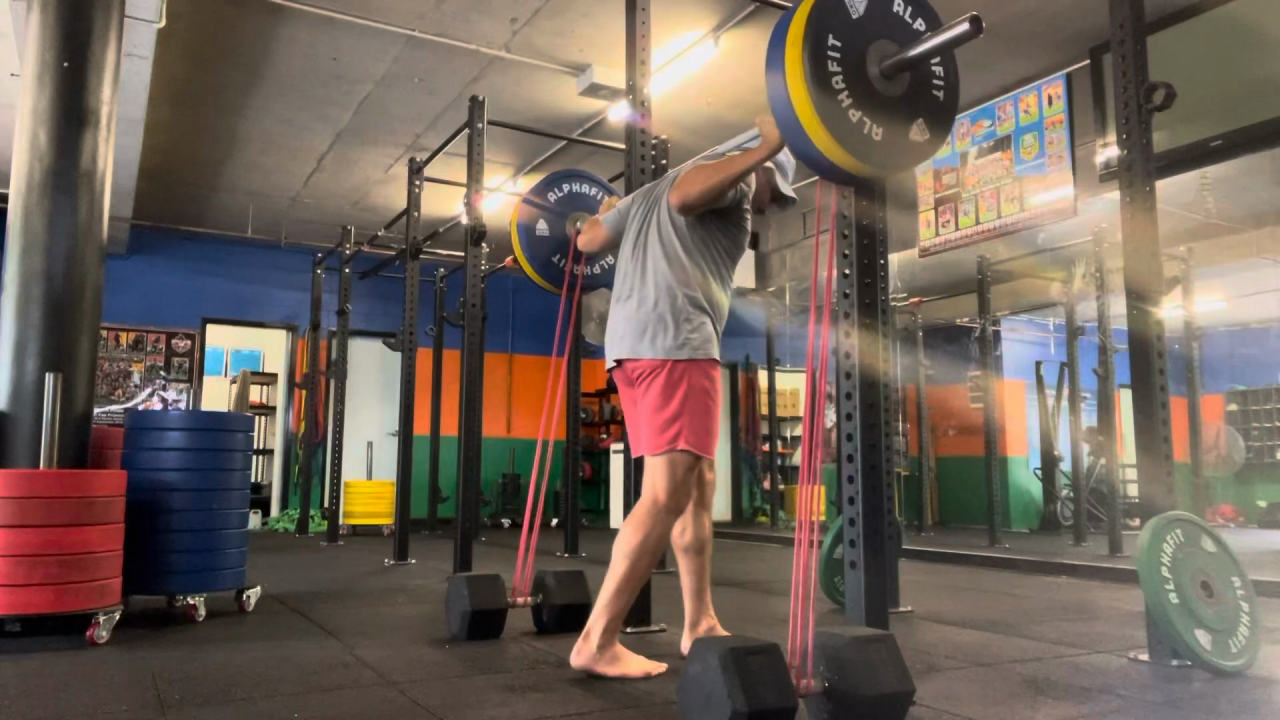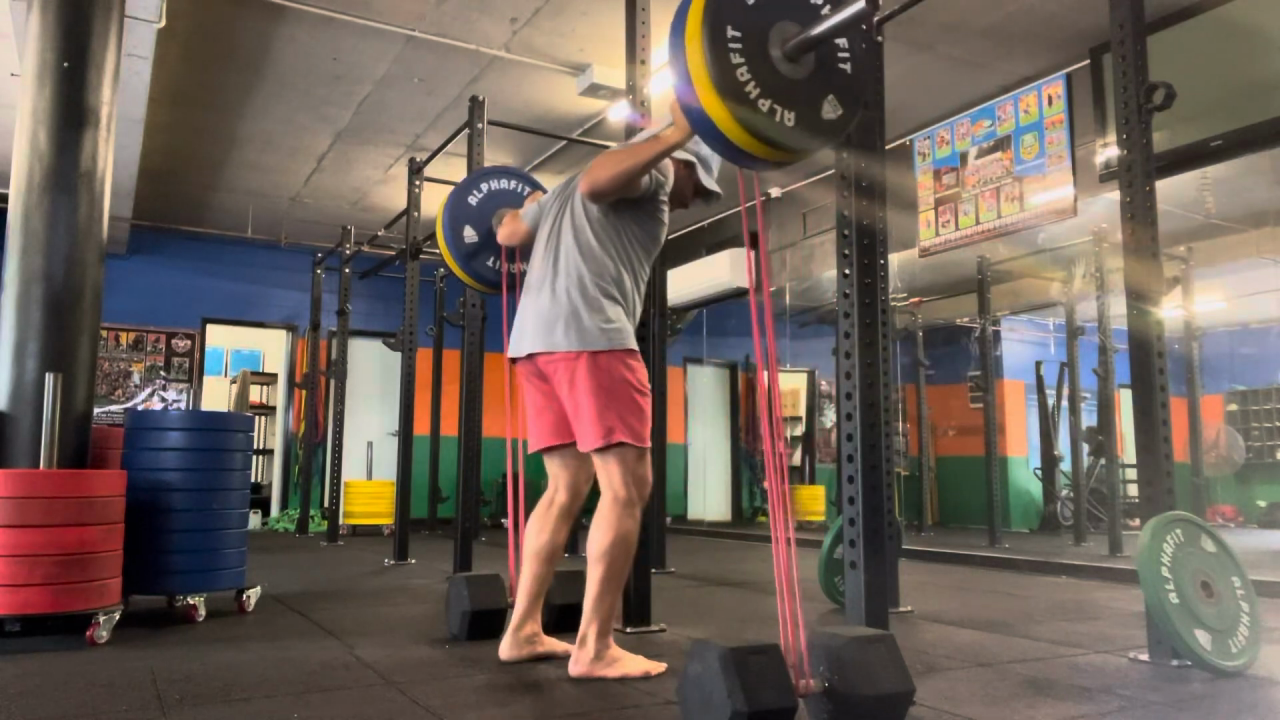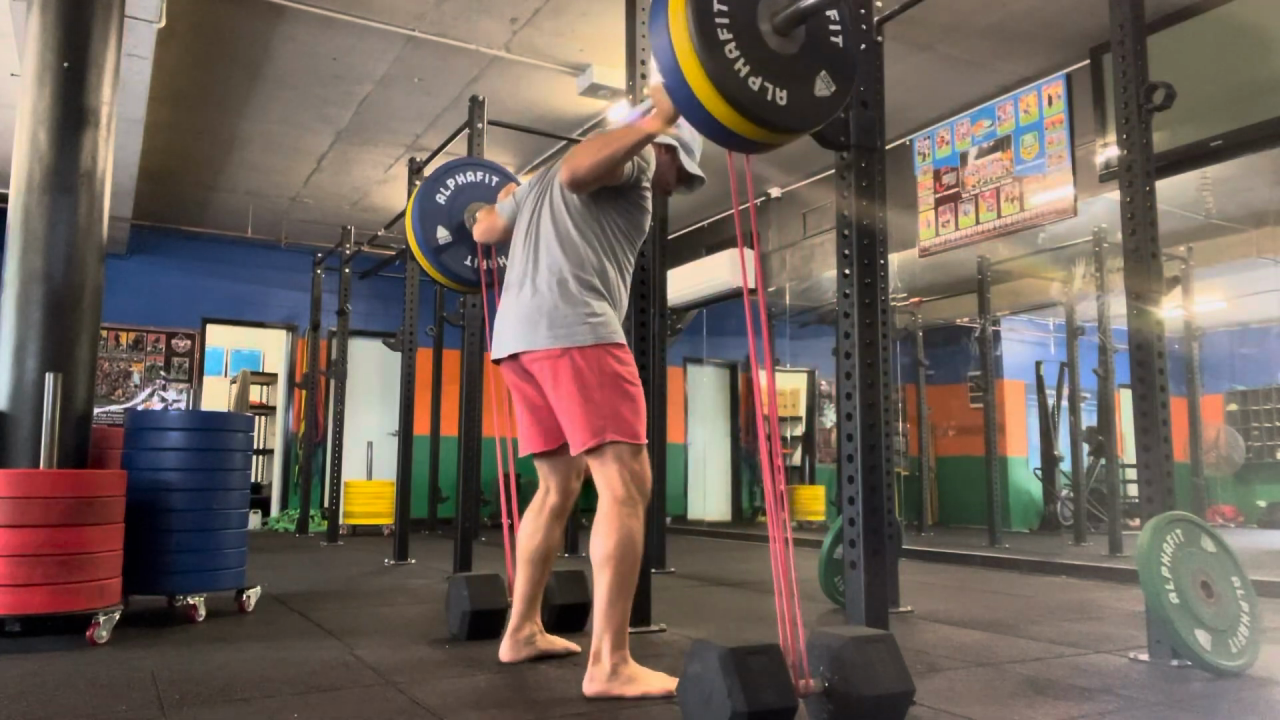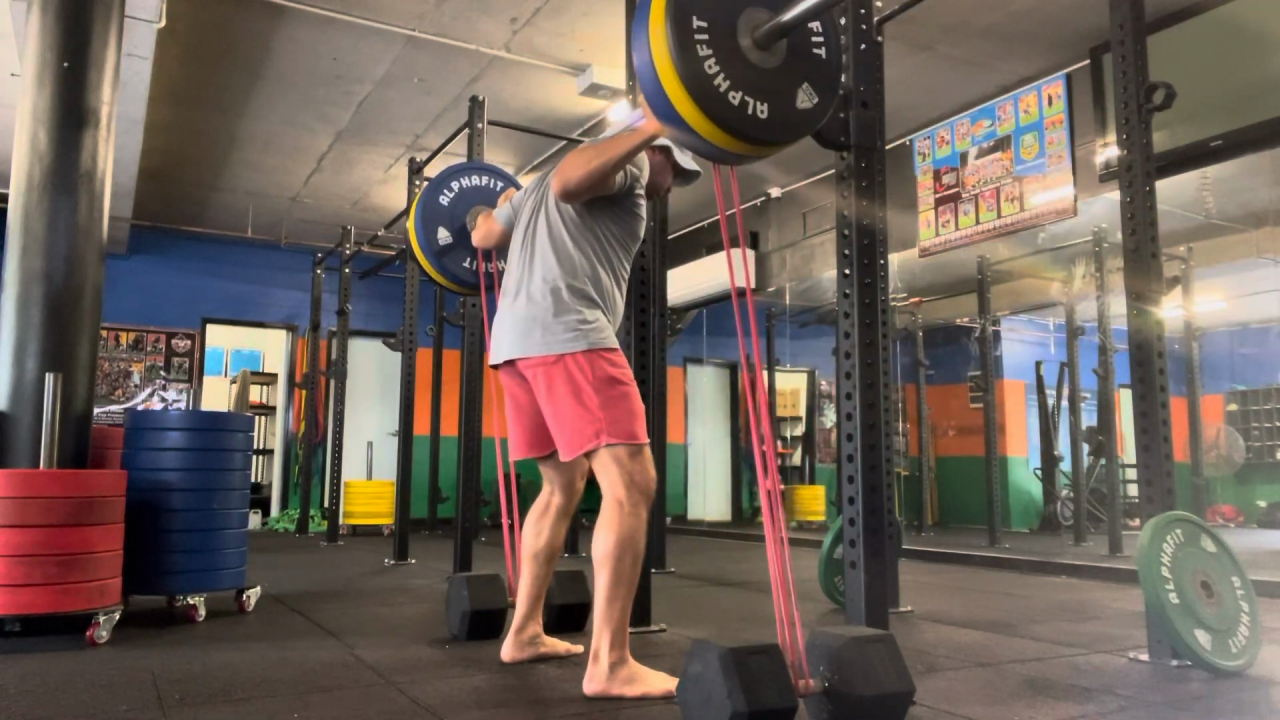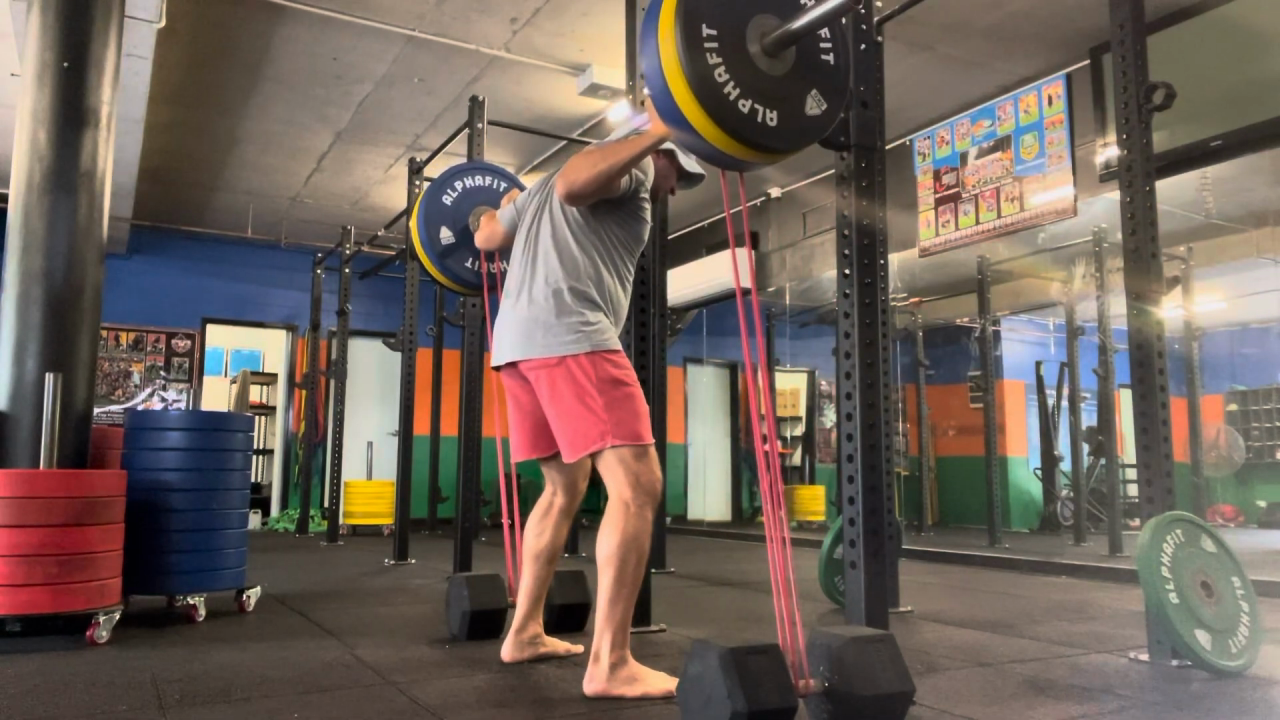
dt=1s
person 1, frame 1
left shoulder: (649, 190)
right shoulder: (734, 174)
left elbow: (588, 238)
right elbow: (686, 194)
left wrist: (607, 211)
right wrist: (769, 146)
left hip: (633, 345)
right hip: (675, 343)
left knee: (698, 485)
right knee: (667, 494)
left ankle: (700, 625)
right ankle: (597, 641)
person 1, frame 2
left shoulder: (565, 190)
right shoulder: (654, 167)
left elbow: (509, 234)
right elbow: (596, 182)
left wrist: (526, 207)
right wrist: (679, 132)
left hip: (537, 338)
right hip: (589, 334)
left knee: (568, 488)
right knee: (627, 486)
left ankle: (523, 629)
right ankle: (594, 648)
person 1, frame 3
left shoulder: (542, 181)
right shoulder: (637, 154)
left elbow: (485, 230)
right elbow: (576, 170)
left wrist: (507, 199)
right wrist: (660, 117)
left hip: (520, 335)
right hip: (575, 329)
left knee: (560, 486)
right knee: (626, 484)
left ankle: (522, 630)
right ankle: (609, 664)
person 1, frame 4
left shoulder: (538, 185)
right shoulder: (629, 158)
left elbow: (483, 236)
right elbow: (567, 181)
left wrist: (504, 203)
right wrist: (651, 126)
left hip: (518, 338)
right hip: (567, 333)
left knee: (563, 484)
right knee: (631, 483)
left ankle: (525, 631)
right ankle: (610, 664)
person 1, frame 5
left shoulder: (543, 186)
right shoulder: (634, 161)
left elbow: (486, 236)
right elbow: (572, 183)
left wrist: (508, 203)
right wrist: (658, 129)
left hip: (519, 339)
right hip: (568, 335)
left knee: (565, 485)
right knee: (637, 483)
left ankle: (525, 631)
right ankle: (610, 664)
